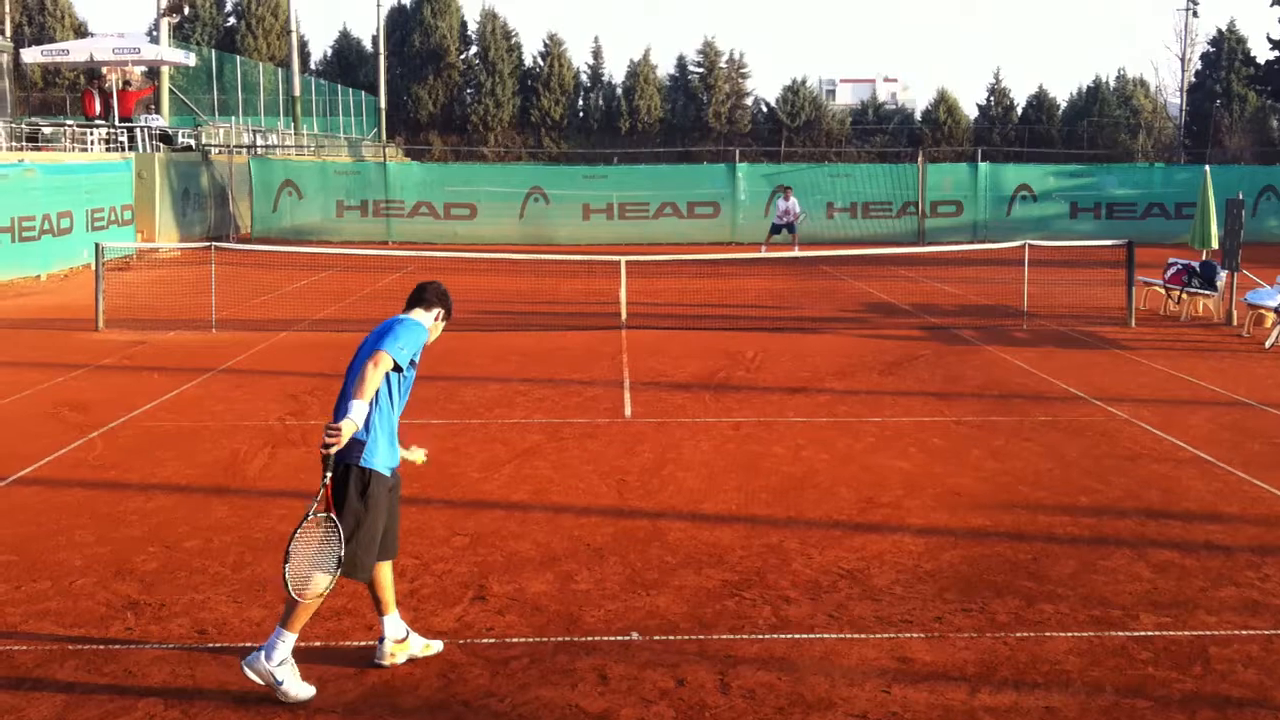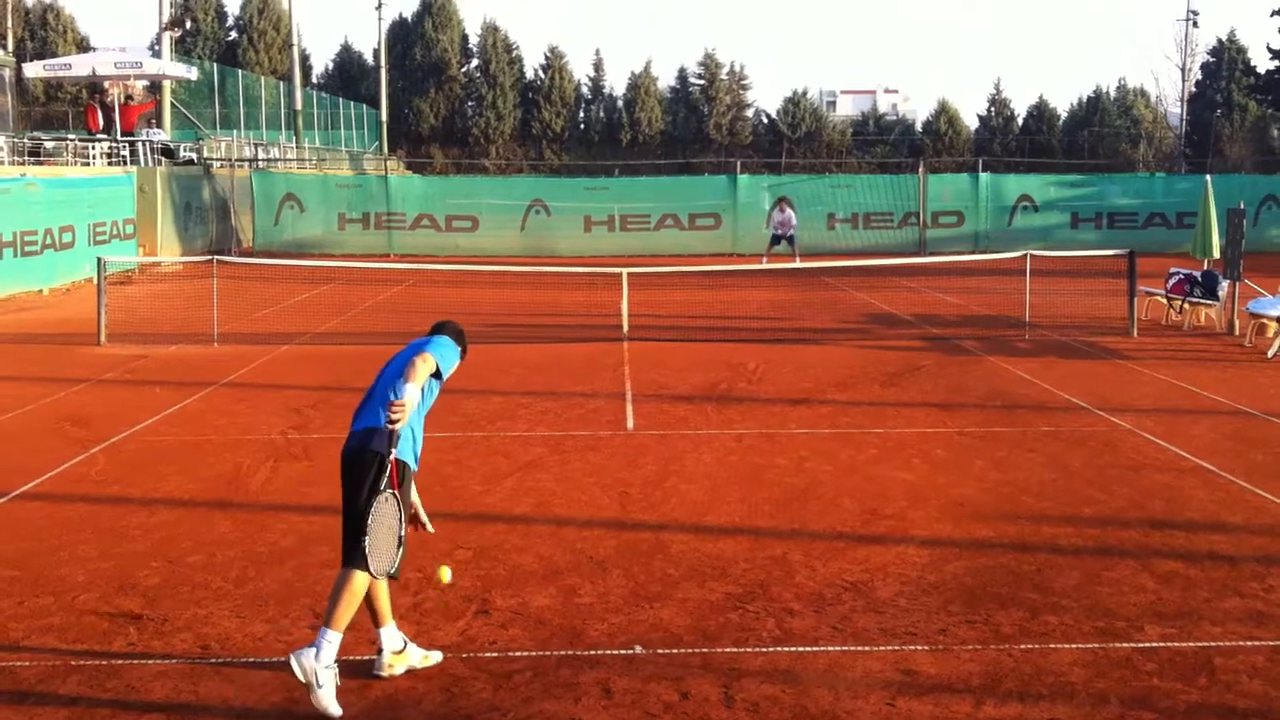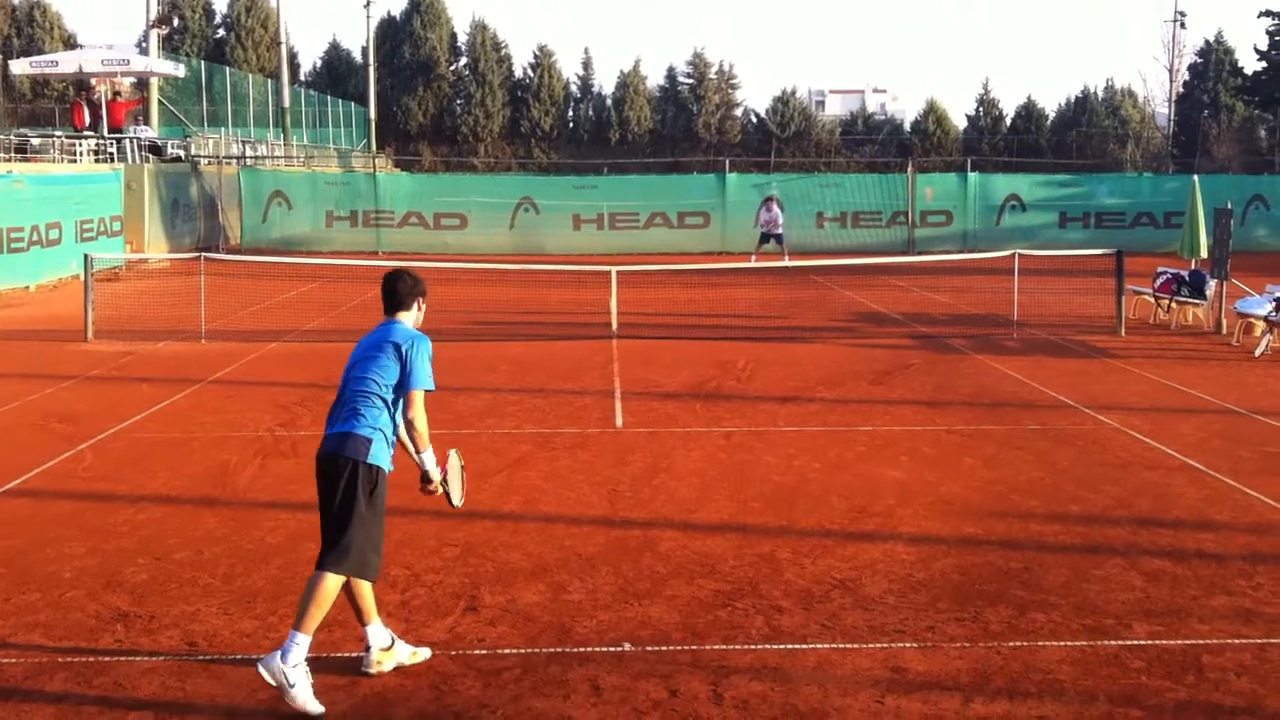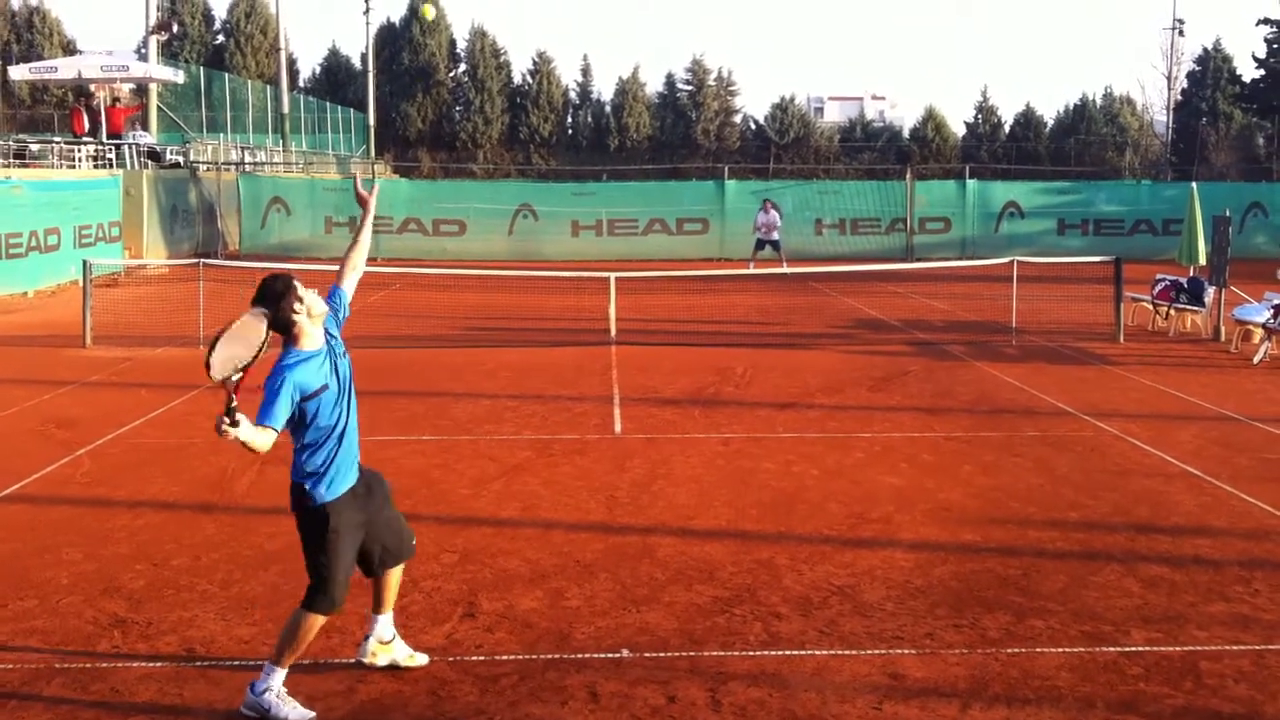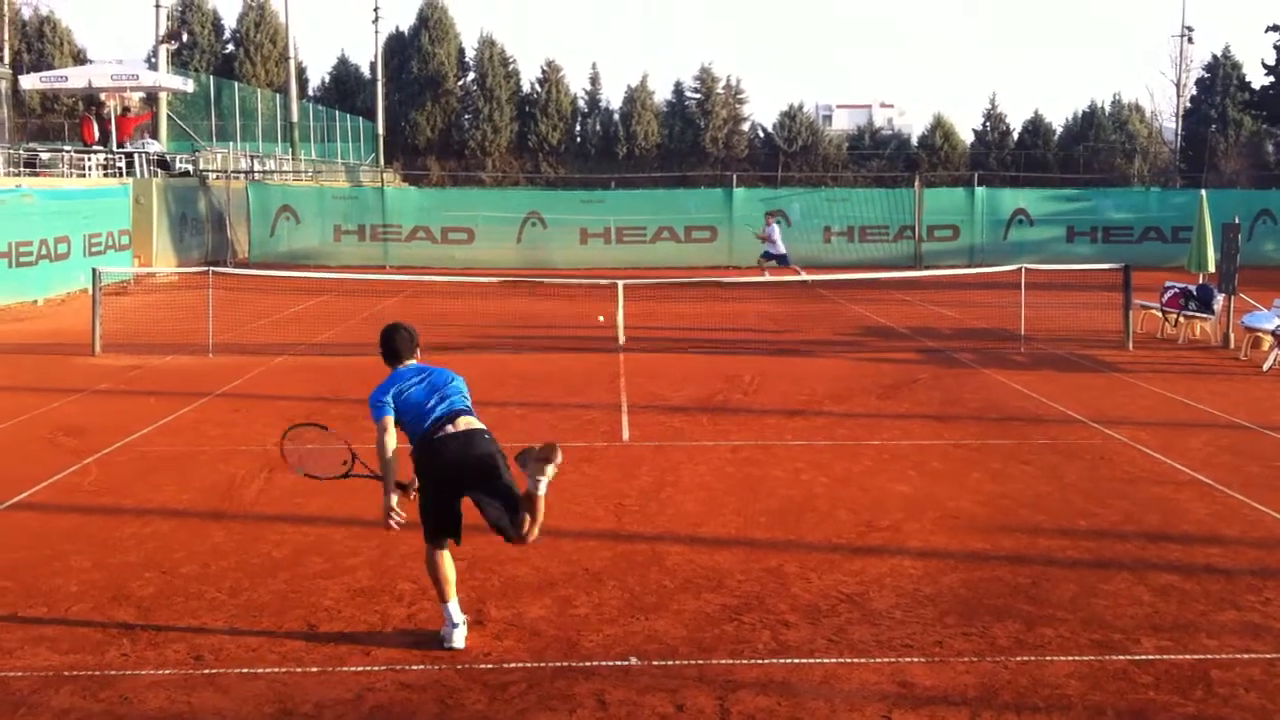
dt=1s
person 1, frame 1
left shoulder: (388, 330)
right shoulder: (411, 329)
right elbow: (374, 366)
left wrist: (399, 450)
right wrist: (352, 420)
left hip: (374, 460)
right hip: (365, 461)
left knee: (380, 547)
left ankle: (395, 639)
right ankle: (273, 656)
person 1, frame 2
left shoulder: (405, 355)
right shoulder: (445, 345)
right elbow: (420, 363)
left wrist: (413, 499)
right wrist: (410, 397)
left hip: (359, 448)
right hip: (384, 451)
left knee: (370, 553)
right knee: (365, 556)
left ankle: (393, 649)
right ankle: (320, 656)
person 1, frame 3
left shoulder: (369, 342)
right shoulder: (415, 342)
right elbow: (412, 414)
left wrist: (416, 456)
right wrist: (429, 464)
left hip: (335, 450)
right hip: (361, 457)
left knee: (351, 556)
right knee: (340, 560)
left ankle: (381, 646)
right ankle: (289, 659)
person 1, frame 4
left shoulder: (329, 327)
right shoulder: (290, 374)
left elbow: (350, 271)
right elbow: (264, 437)
left wrist: (368, 214)
right wrist: (239, 427)
left hip: (354, 481)
right hip: (324, 498)
left knee: (394, 553)
right knee: (326, 597)
left ankle: (381, 640)
person 1, frame 5
left shoulder: (384, 391)
right shoulder: (447, 376)
left elbow: (387, 435)
left wrist: (390, 495)
left hip: (436, 454)
right hip: (477, 441)
left knee: (438, 544)
right knee: (523, 531)
left ankle: (454, 624)
right ankle: (536, 475)
